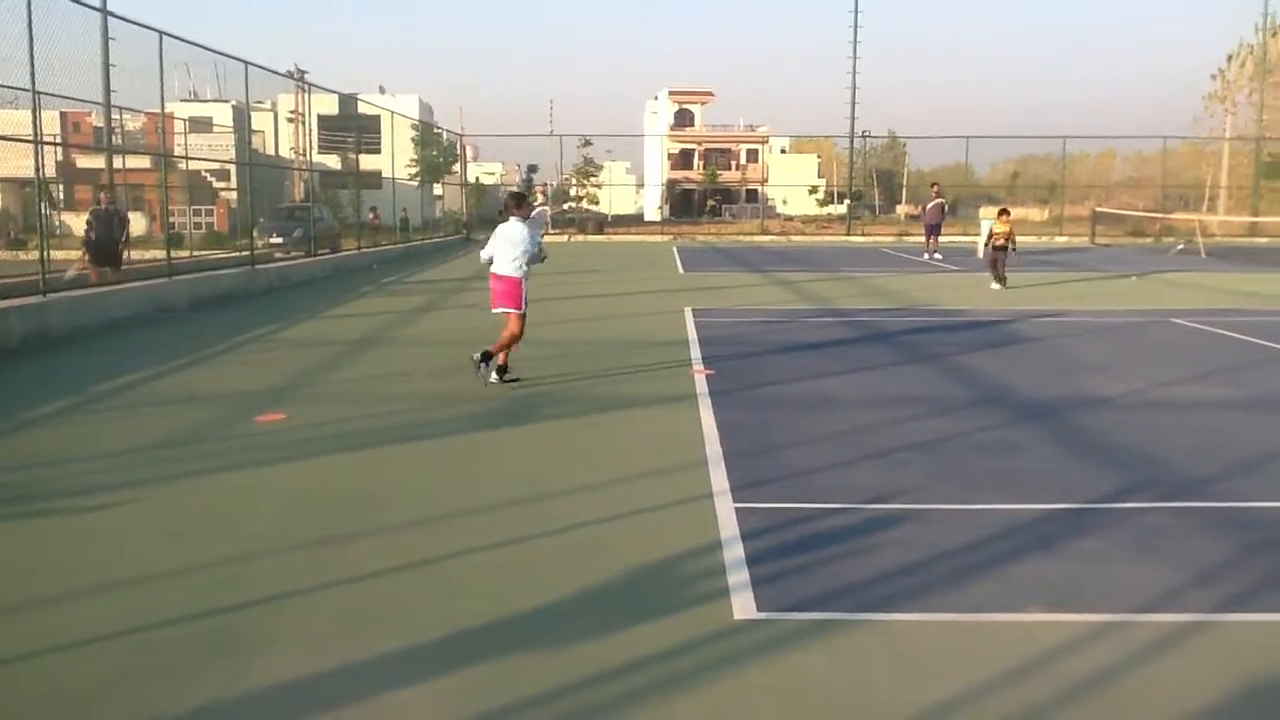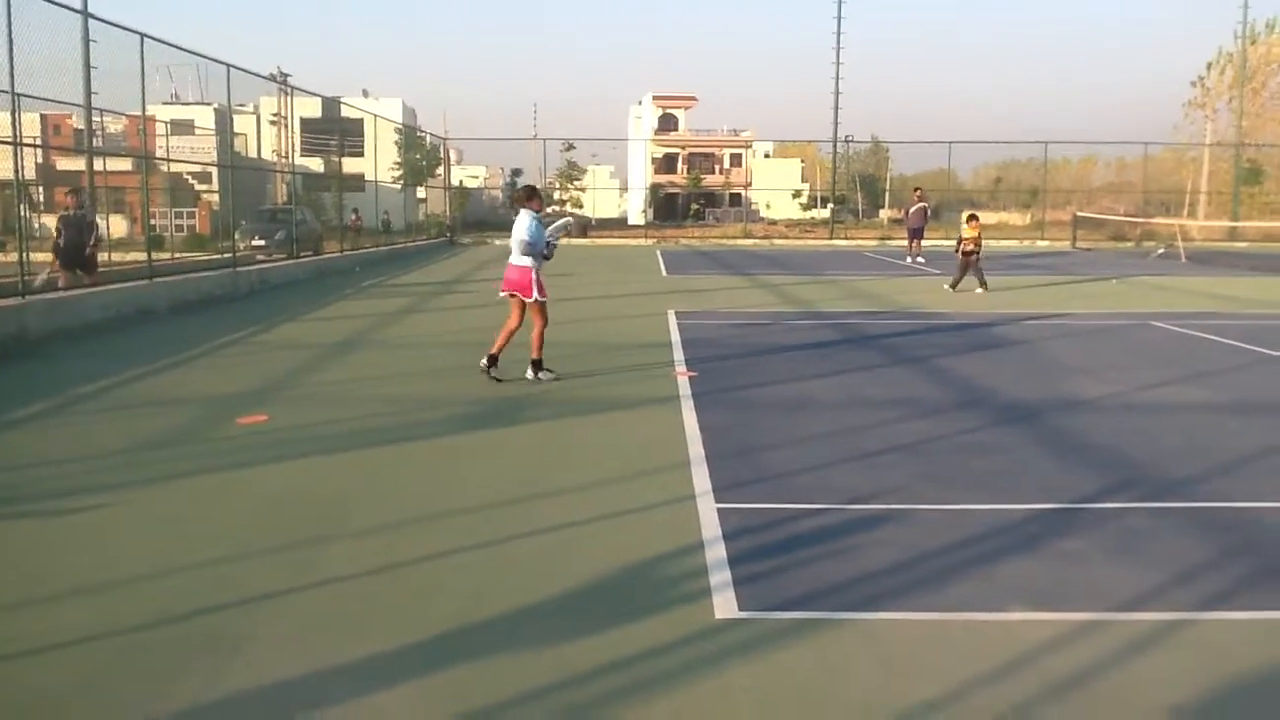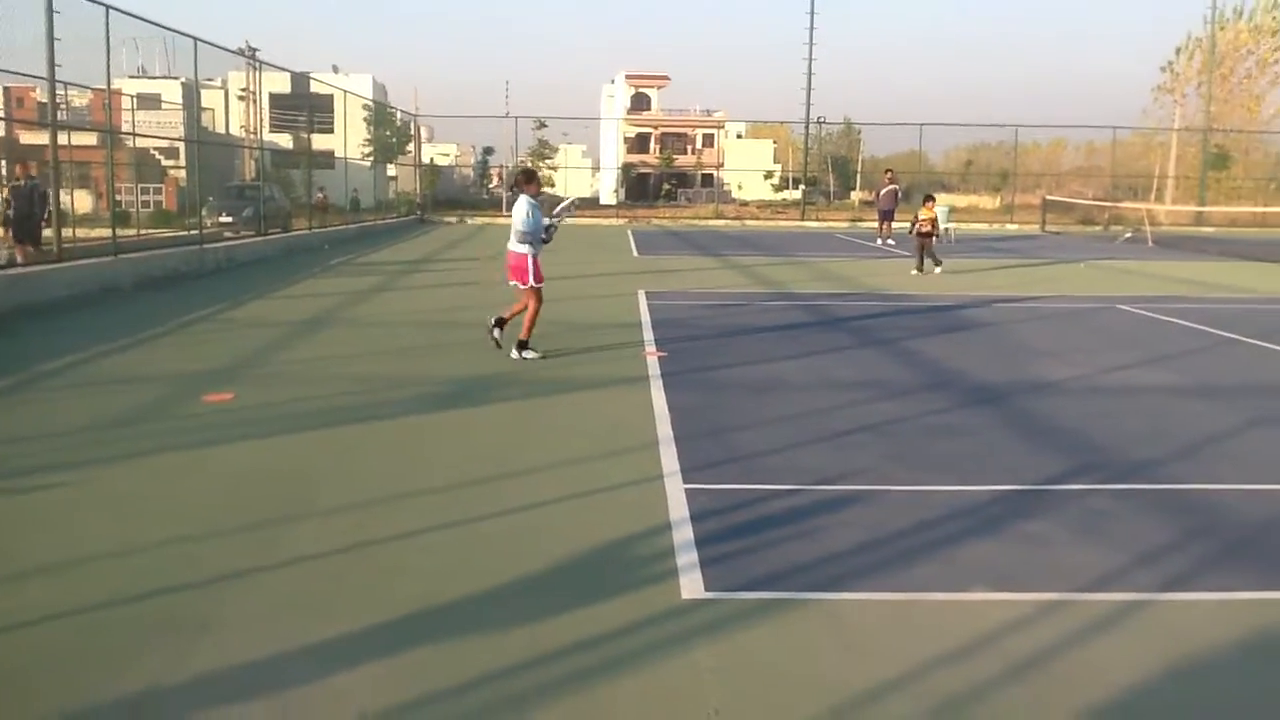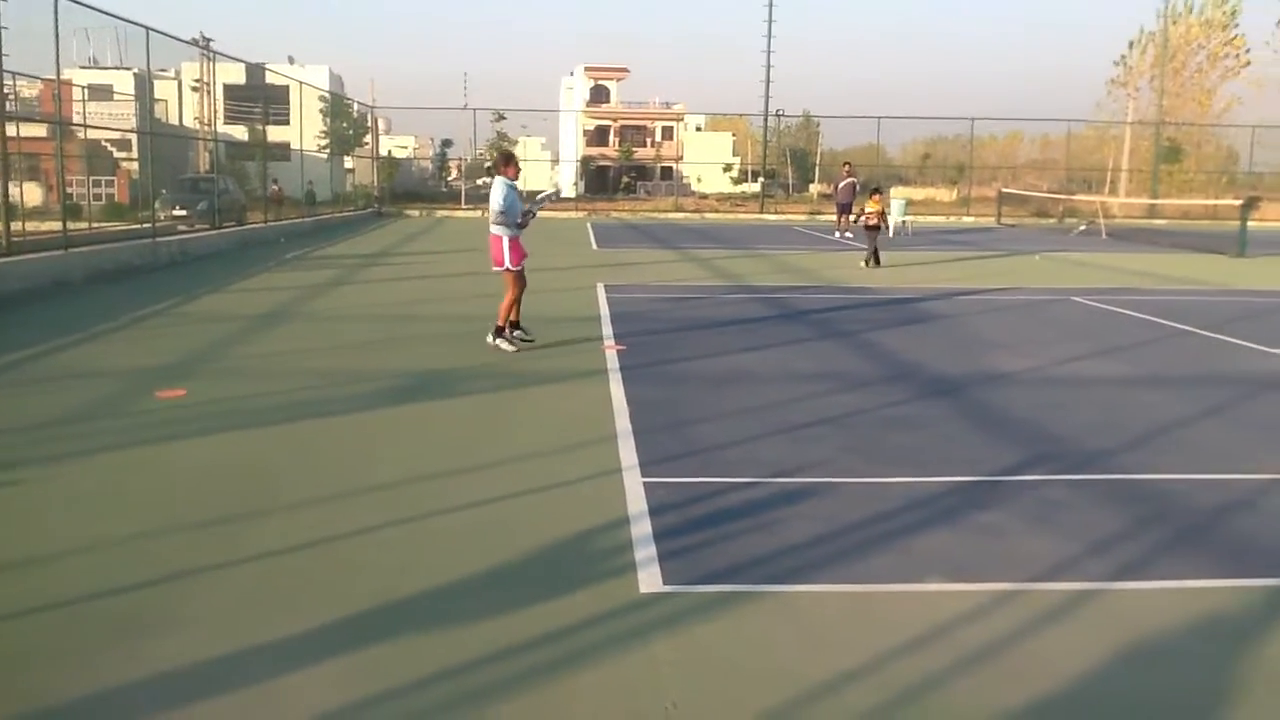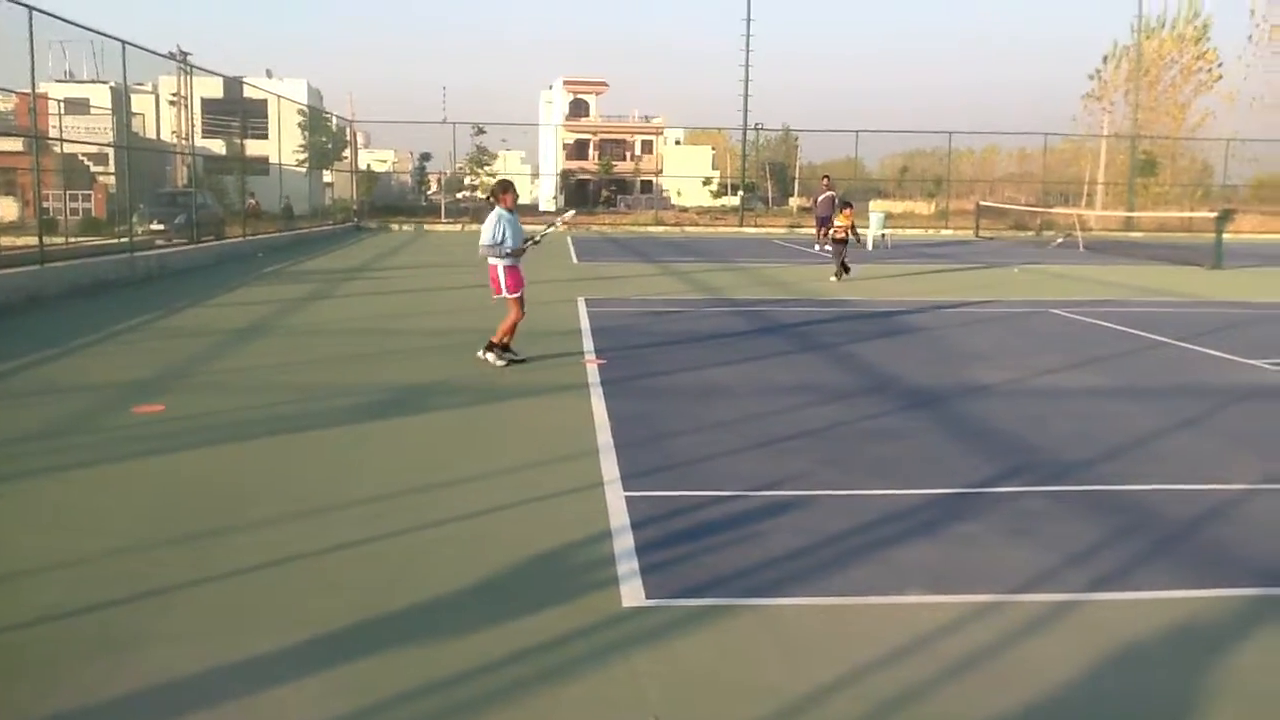
dt=0.2s
person 1, frame 1
left shoulder: (501, 229)
right shoulder: (523, 230)
left elbow: (485, 257)
right elbow: (529, 257)
right wrist: (539, 256)
left hip: (497, 278)
right hip: (514, 281)
left knee: (513, 328)
right knee: (516, 331)
left ankle: (500, 371)
right ankle: (485, 356)
person 1, frame 2
left shoulder: (524, 219)
right shoulder: (529, 220)
right elbow: (522, 247)
left wrist: (544, 247)
right wrist: (544, 253)
left hip: (515, 270)
right hip: (526, 273)
left knee: (514, 321)
right knee: (541, 320)
left ankle: (491, 360)
right ankle: (536, 367)
person 1, frame 3
left shoulder: (530, 204)
right shoulder: (524, 207)
right elbow: (519, 236)
left wrist: (544, 229)
right wrist: (541, 238)
left hip: (520, 257)
right hip: (523, 258)
left knee: (529, 301)
right knee: (536, 302)
left ankle: (498, 322)
right ankle: (521, 347)
person 1, frame 4
left shoulder: (508, 187)
right shoulder: (500, 188)
right elbow: (496, 217)
left wrist: (525, 214)
right wrist: (519, 221)
left hip: (511, 240)
right hip: (504, 241)
left knee: (521, 284)
right knee: (513, 290)
left ankle: (514, 326)
right ankle: (498, 335)
person 1, frame 5
left shoulder: (511, 216)
right shoulder: (496, 219)
right elbow: (485, 249)
right wrist: (510, 252)
left hip: (511, 267)
right hip: (502, 269)
left knee: (518, 311)
right knee: (517, 314)
left ankle: (504, 348)
right ankle: (490, 348)
